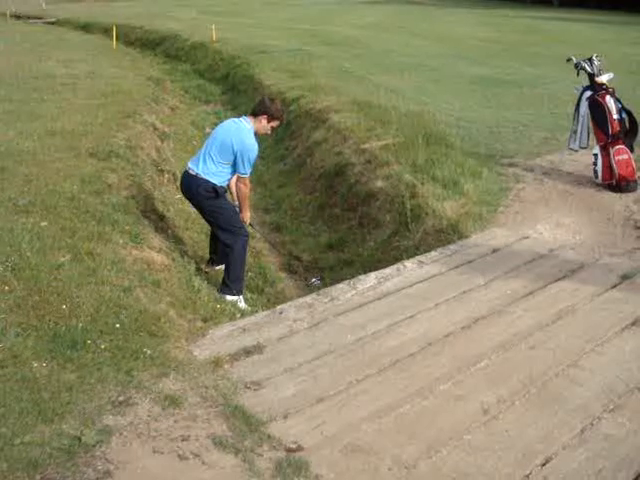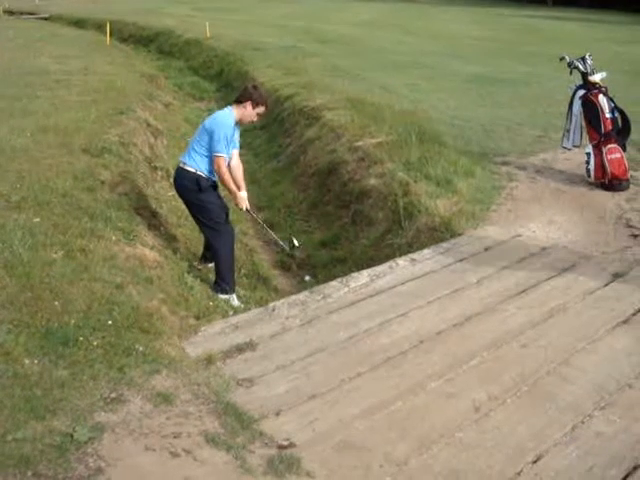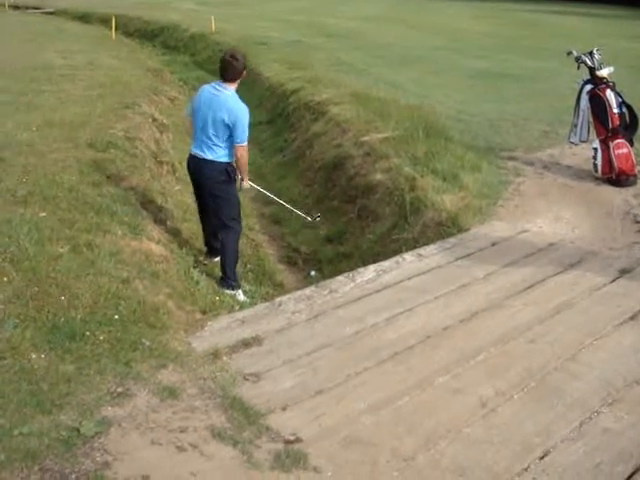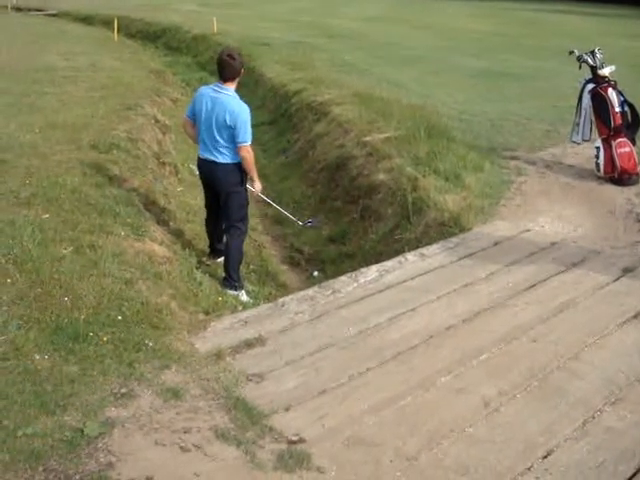
dt=1s
person 1, frame 1
left shoulder: (231, 123)
right shoulder: (248, 144)
right elbow: (243, 183)
left wrist: (236, 204)
right wrist: (244, 211)
left hip: (190, 179)
right hip: (204, 188)
left knee: (224, 217)
right knee: (239, 235)
left ankle: (217, 260)
right ankle: (232, 291)
person 1, frame 2
left shoulder: (234, 127)
right shoulder: (222, 122)
left elbow: (234, 161)
right elbow: (219, 165)
left wrist: (243, 190)
right wrist: (236, 194)
left hip: (200, 179)
right hip: (192, 181)
left knee: (221, 214)
right knee: (224, 230)
left ankle: (208, 257)
right ankle: (225, 289)
person 1, frame 3
left shoulder: (203, 91)
right shoulder: (238, 109)
right elbow: (240, 152)
right wrist: (244, 177)
left hip: (194, 161)
right hip: (217, 169)
left knee: (207, 211)
right knee: (231, 225)
left ankle: (213, 251)
right ankle: (229, 282)
person 1, frame 4
left shoulder: (201, 94)
right shoulder: (239, 109)
left elbow: (188, 125)
right elbow: (244, 151)
right wrist: (255, 179)
left hip: (204, 164)
right hip: (228, 171)
left knee: (213, 211)
right knee: (237, 225)
left ankle: (216, 251)
right ankle: (232, 282)
